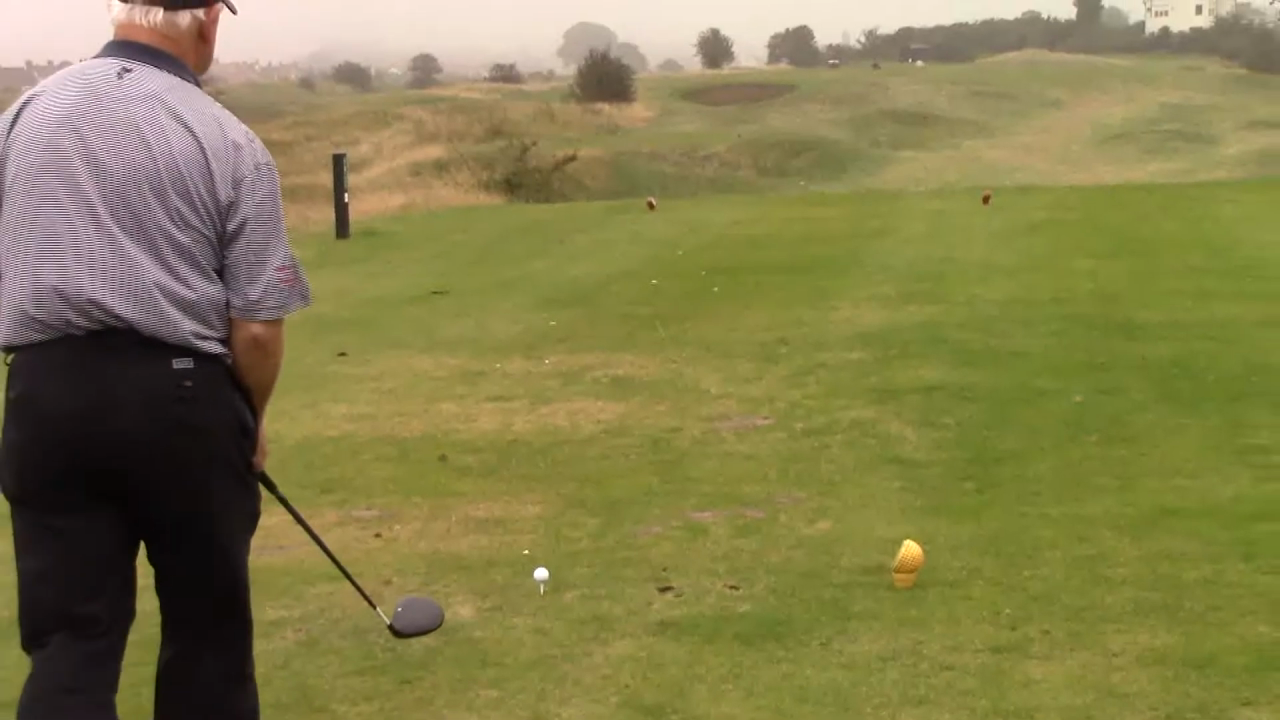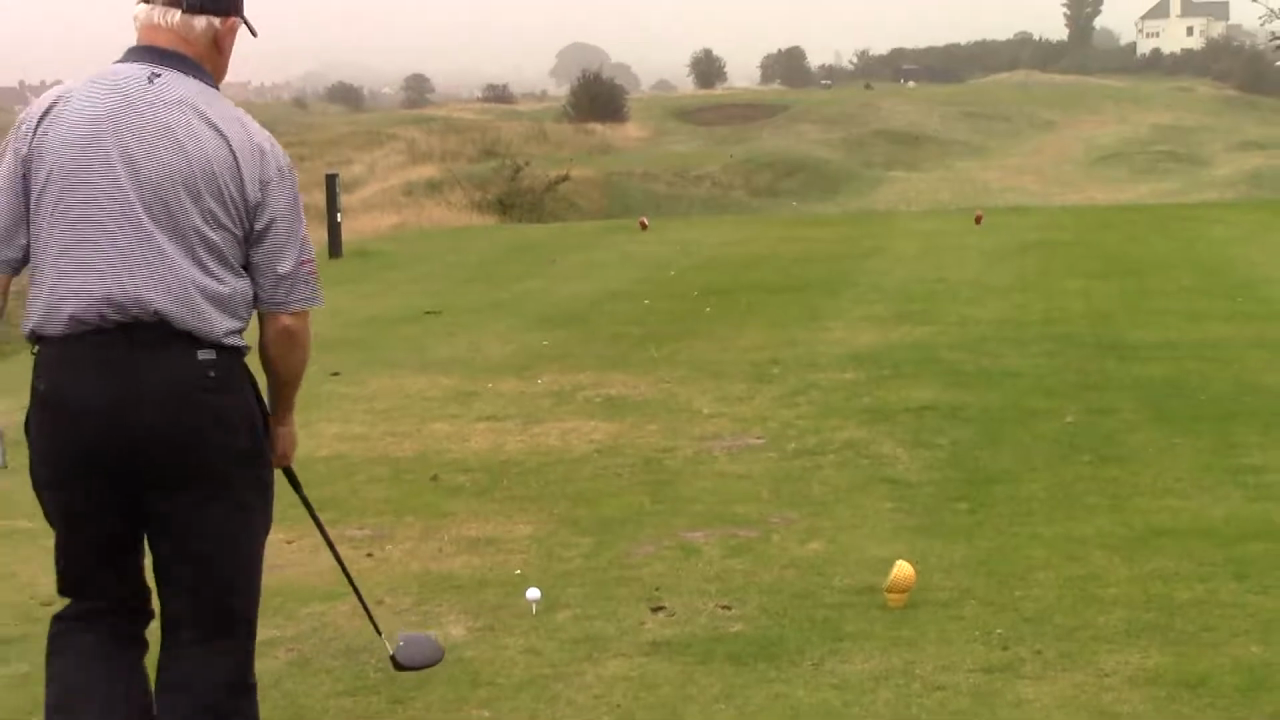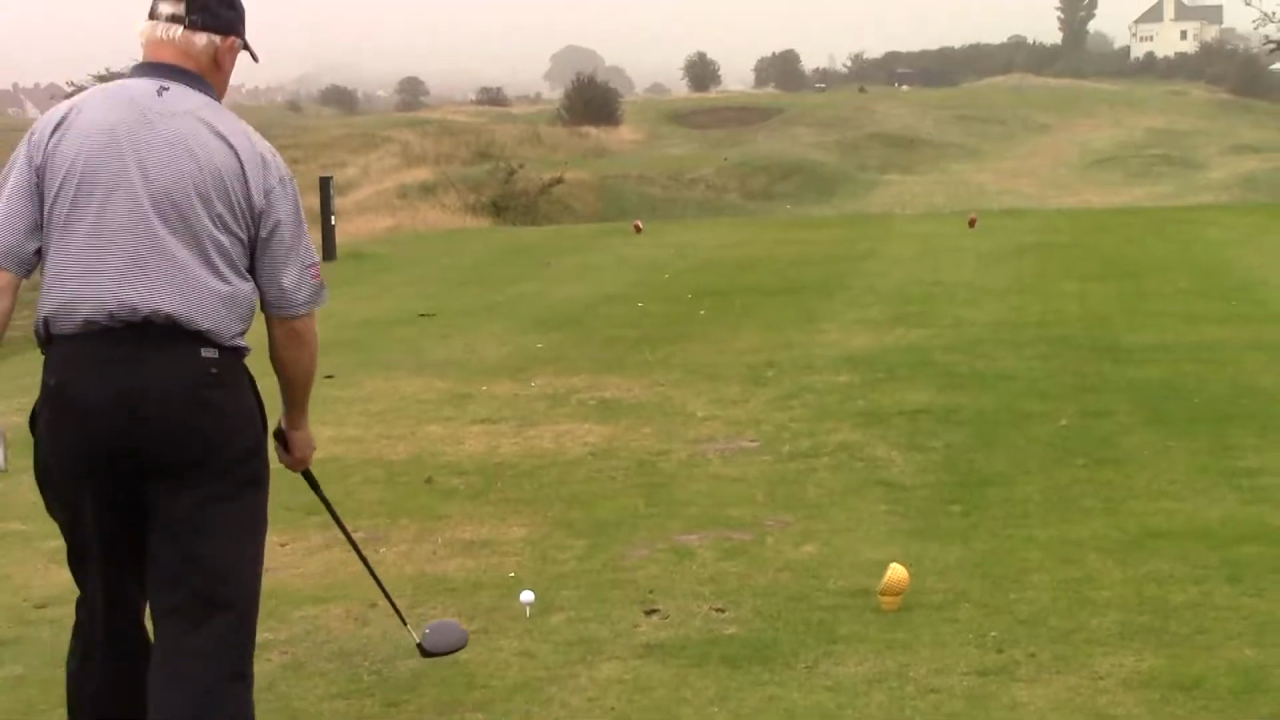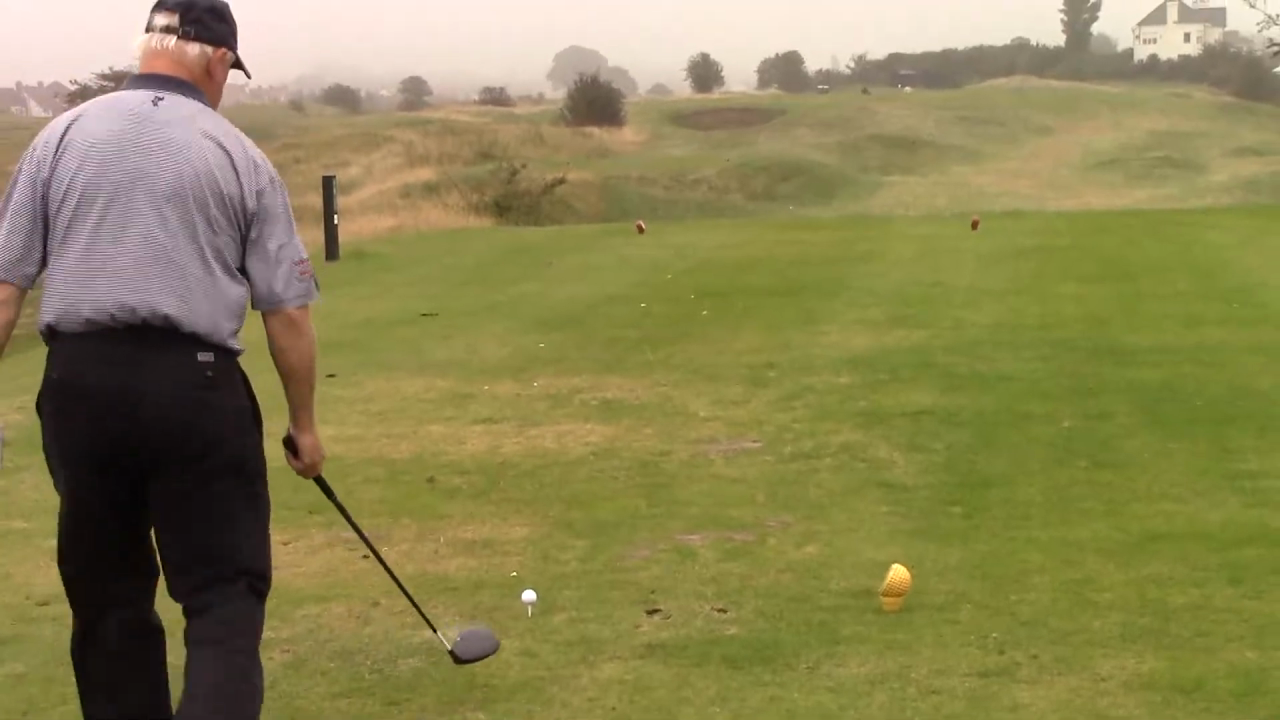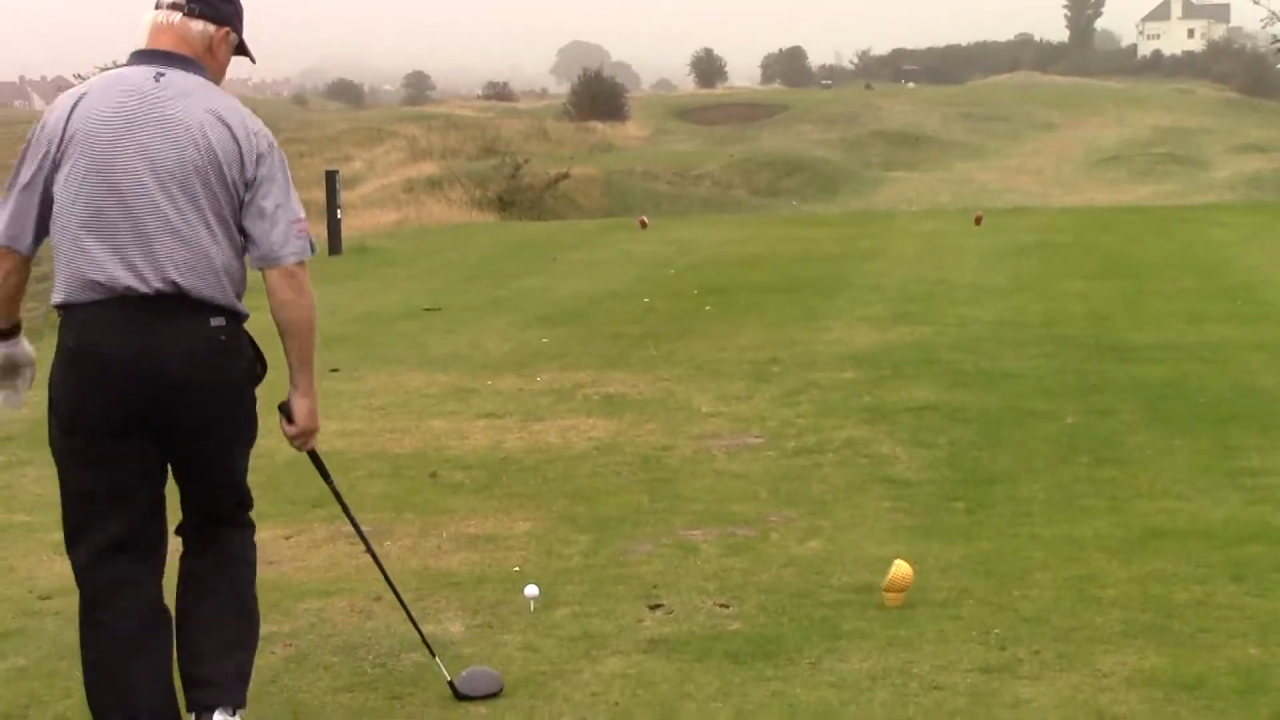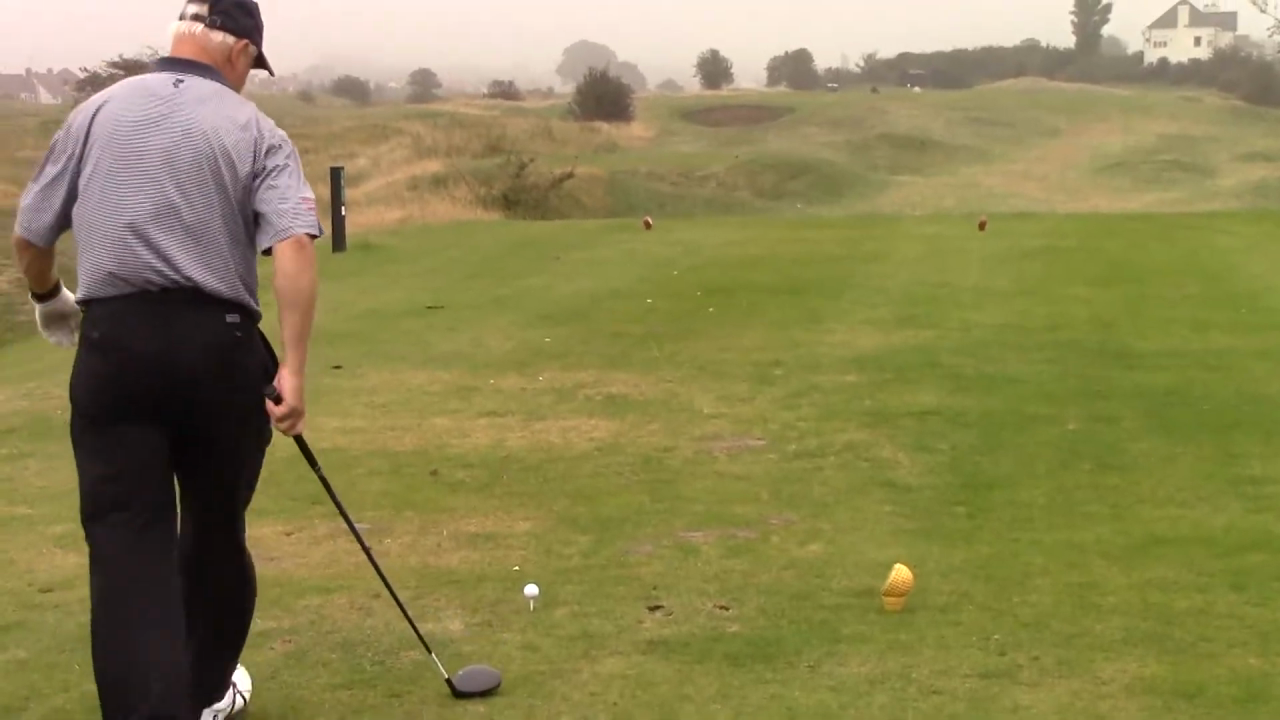
dt=0.2s
person 1, frame 1
right shoulder: (230, 143)
right elbow: (256, 327)
right wrist: (247, 422)
right hip: (179, 399)
left knee: (71, 645)
right knee: (208, 623)
person 1, frame 2
right shoulder: (251, 146)
right elbow: (285, 319)
right wrist: (280, 418)
left hip: (71, 391)
right hip: (199, 394)
left knee: (98, 611)
right knee: (208, 626)
person 1, frame 3
left shoulder: (59, 125)
right shoulder: (251, 154)
right elbow: (293, 320)
right wrist: (296, 420)
left hip: (79, 387)
right hip: (200, 391)
left knee: (107, 600)
right knee: (206, 617)
person 1, frame 4
left shoulder: (63, 134)
right shoulder: (242, 158)
right elbow: (286, 311)
right wrist: (304, 423)
left hip: (81, 386)
right hip: (195, 391)
left knee: (108, 594)
right knee: (223, 593)
person 1, frame 5
left shoulder: (71, 110)
right shoulder: (241, 128)
right elbow: (286, 268)
right wrist: (303, 388)
left hip: (95, 352)
right hip: (205, 353)
left knee: (114, 562)
right knee: (219, 533)
person 1, frame 6
left shoulder: (96, 113)
right shoulder: (256, 132)
left elbow: (30, 234)
right elbow: (293, 244)
left wrist: (47, 298)
right wrist: (294, 365)
left hip: (115, 344)
right hip: (219, 345)
left knee: (127, 541)
right knee: (216, 527)
